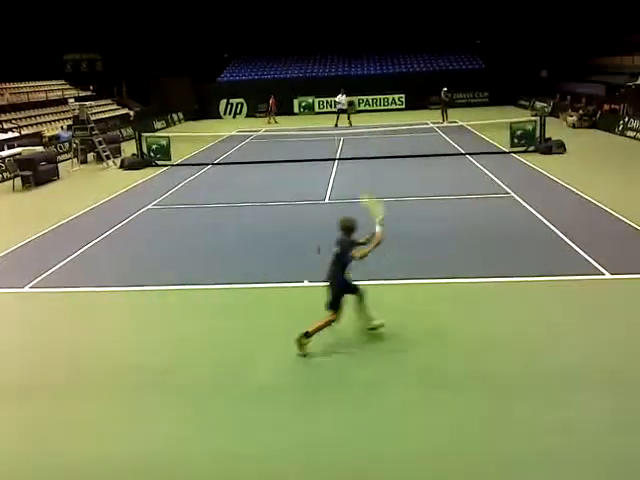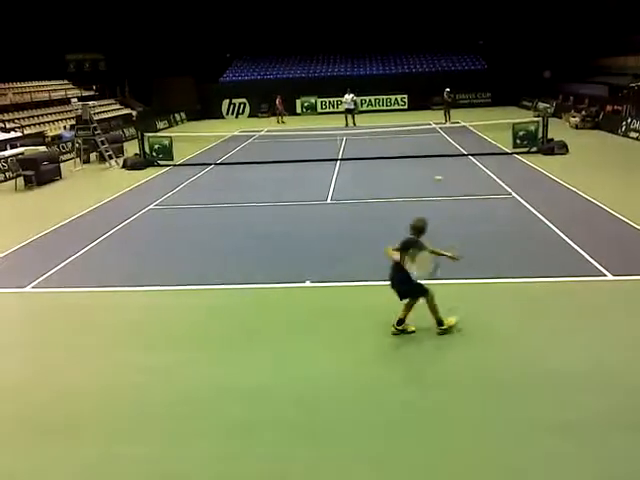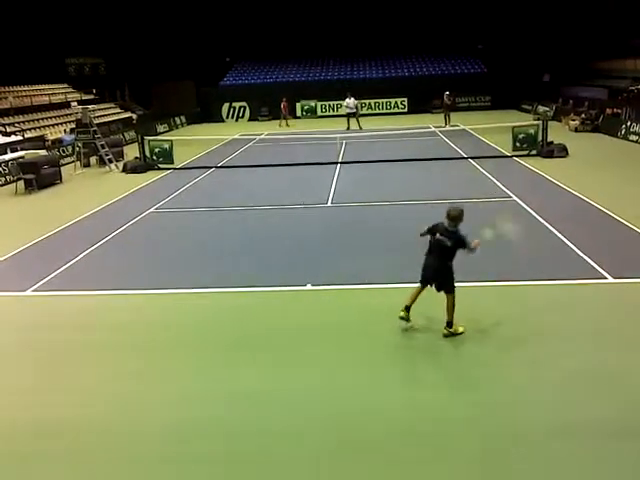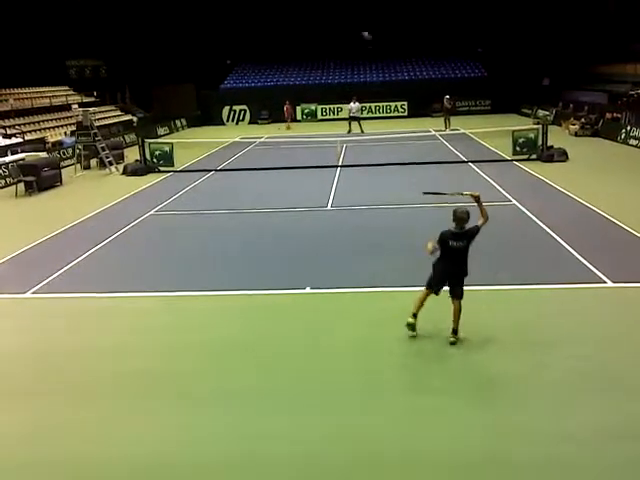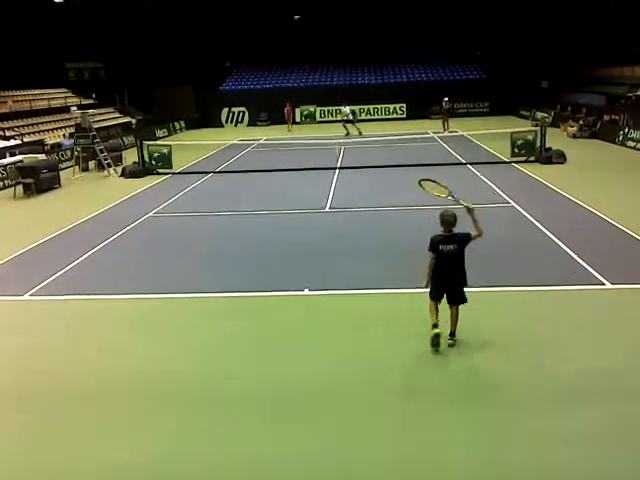
dt=0.4s
person 1, frame 1
left shoulder: (344, 241)
right shoulder: (346, 245)
left elbow: (363, 242)
right elbow: (358, 256)
left wrist: (375, 233)
right wrist: (375, 244)
left hip: (339, 279)
right hip: (337, 281)
left knee: (359, 293)
right knee: (334, 315)
left ankle: (368, 322)
right ankle: (304, 337)
person 1, frame 2
left shoulder: (415, 242)
right shoulder: (408, 242)
left elbow: (430, 250)
right elbow: (389, 250)
left wrist: (447, 254)
right wrist: (396, 257)
left hip: (398, 277)
right hip: (401, 279)
left knee: (415, 297)
right knee: (429, 295)
left ankle: (399, 326)
right ankle: (441, 325)
person 1, frame 3
left shoulder: (438, 226)
right shoulder: (459, 238)
left elbow: (422, 233)
right elbow: (470, 249)
left wrist: (429, 233)
right wrist: (476, 244)
left hip: (429, 263)
right hip: (443, 268)
left knee: (421, 286)
right knee: (450, 295)
left ankle: (405, 311)
right ankle: (449, 327)
person 1, frame 4
left shoulder: (445, 234)
right shoulder: (470, 234)
left elbow: (432, 252)
right elbow: (485, 219)
left wrist: (430, 246)
right wrist: (479, 202)
left hip: (441, 268)
right hip: (458, 272)
left knee: (427, 291)
right knee: (457, 301)
left ankle: (413, 318)
right ankle: (454, 334)
person 1, frame 5
left shoulder: (435, 240)
right shoulder: (461, 238)
left elbow: (432, 261)
right elbow: (479, 232)
left wrist: (428, 279)
right wrist: (472, 214)
left hip: (438, 277)
right hip: (456, 278)
left knee: (433, 301)
right knee: (454, 306)
left ankle: (435, 327)
right ankle: (452, 336)
